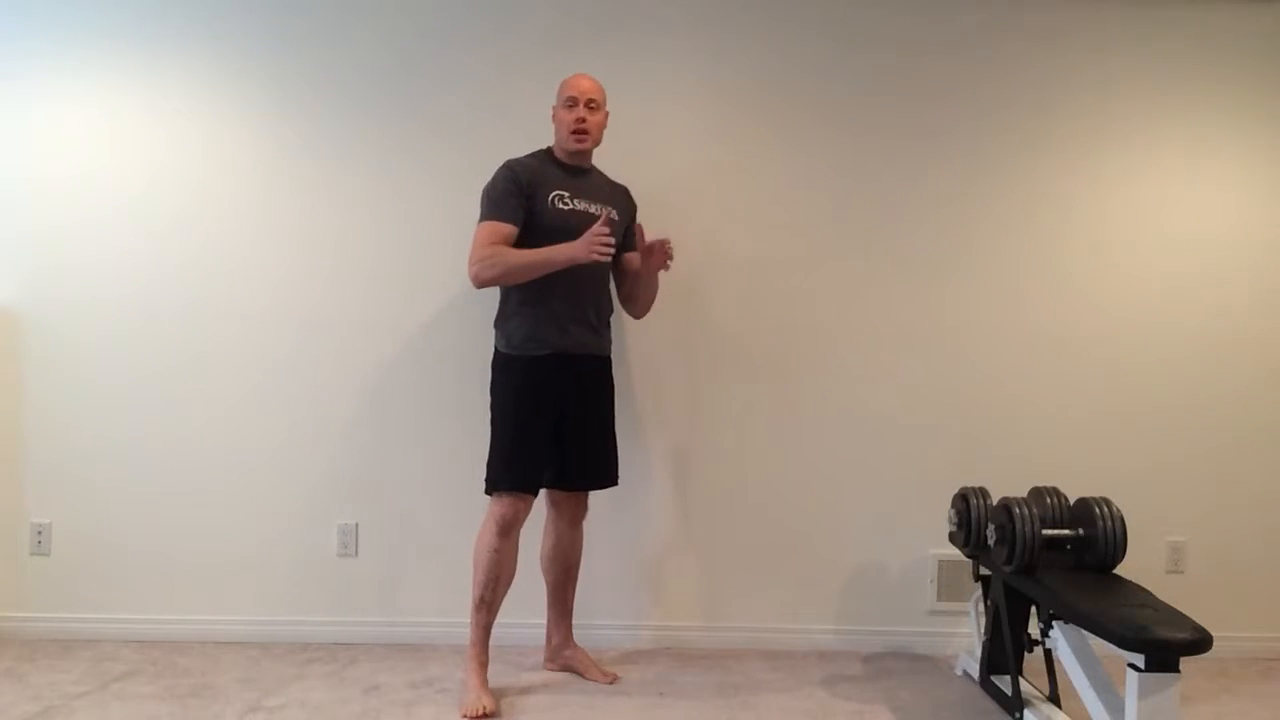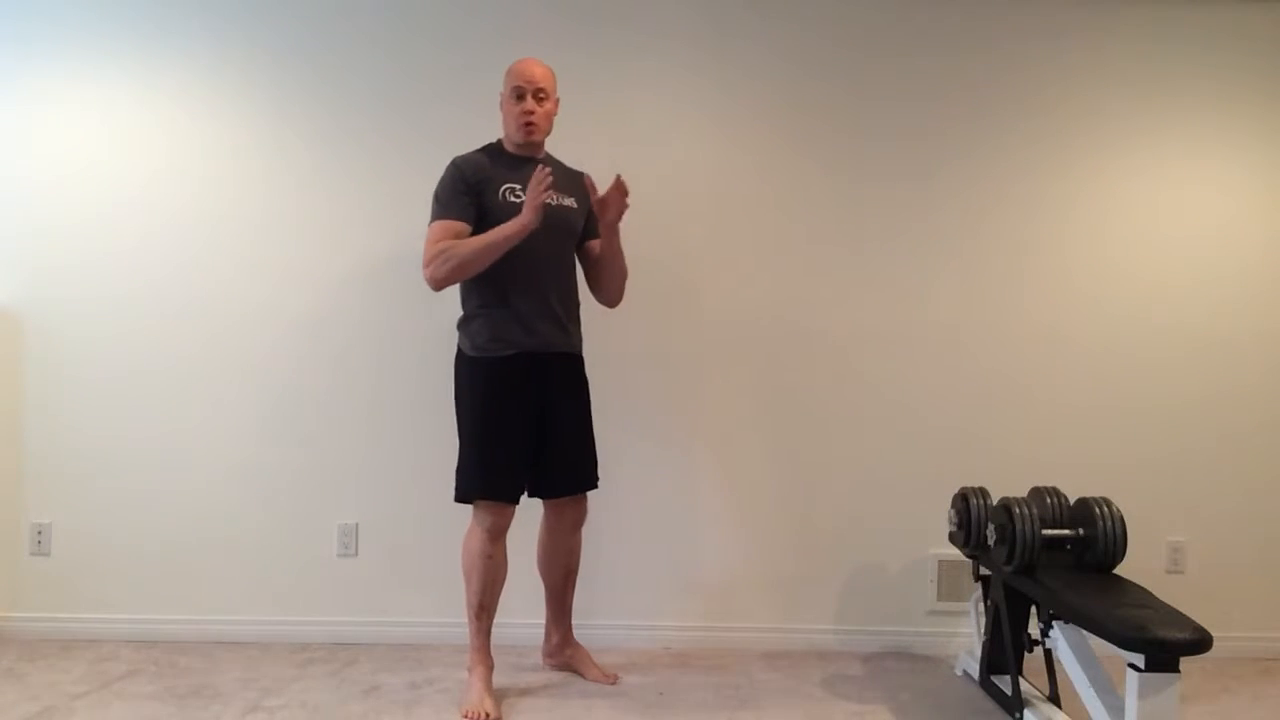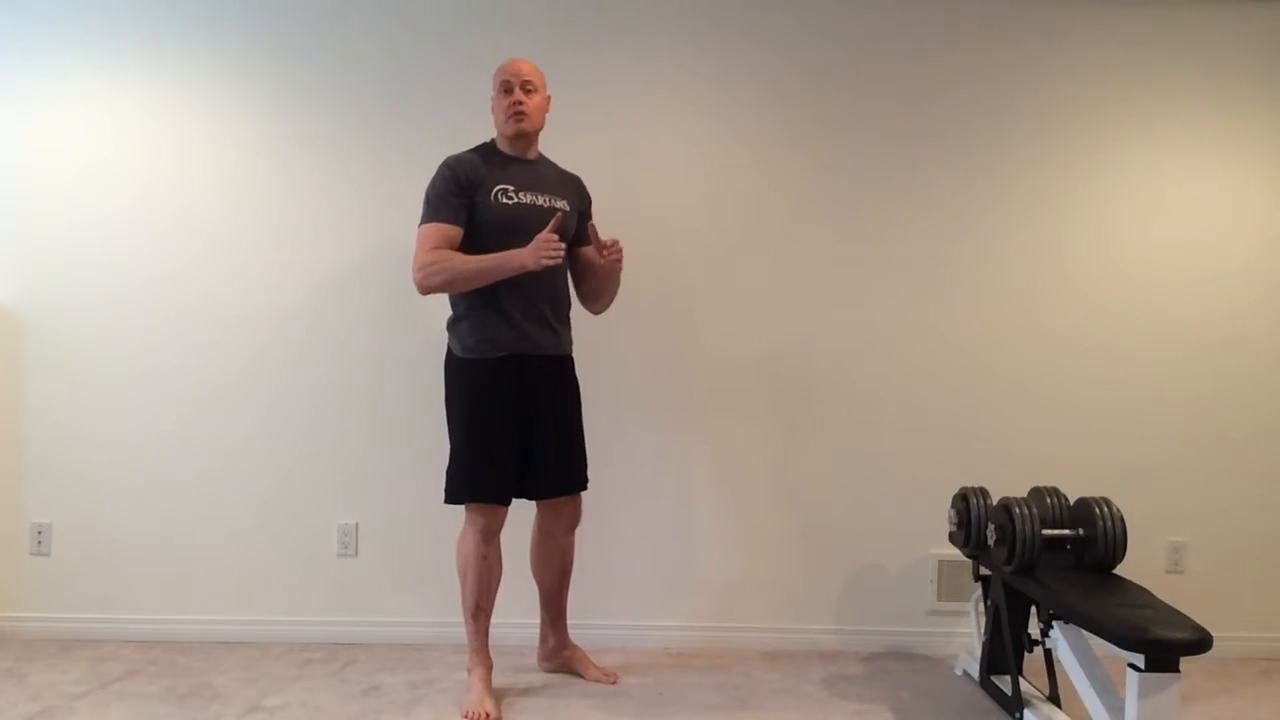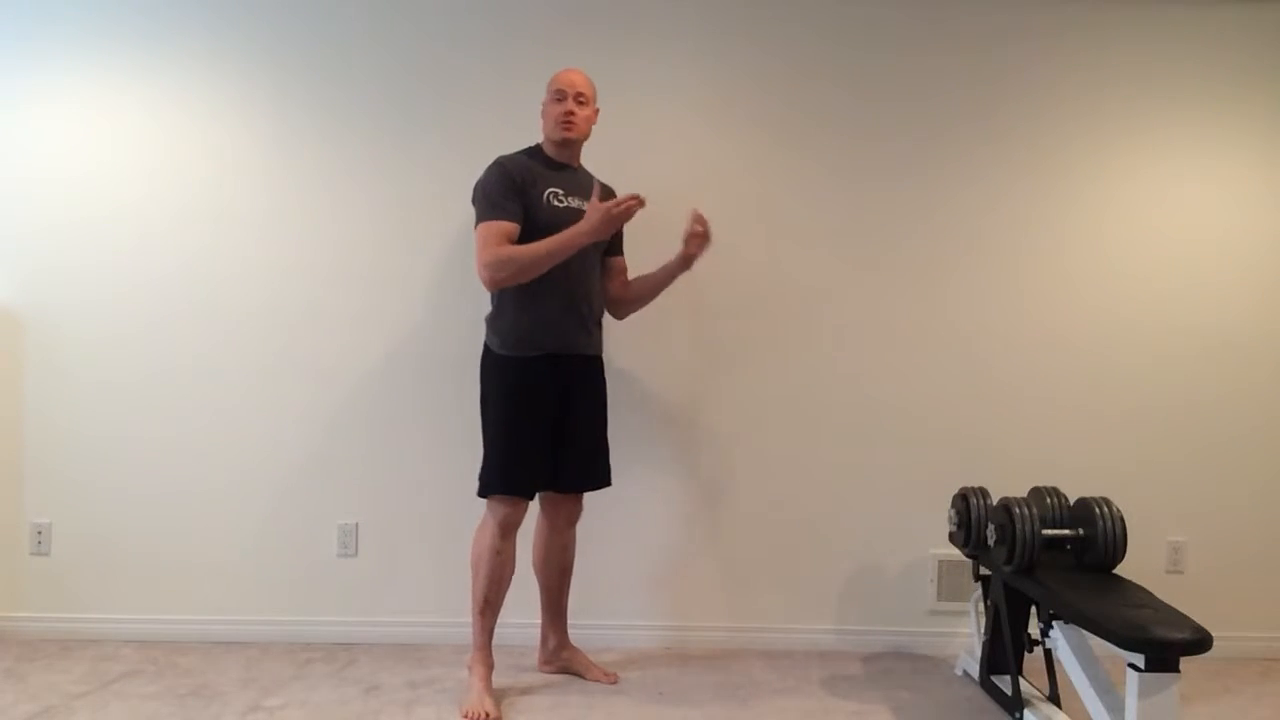
dt=0.7s
person 1, frame 1
left shoulder: (618, 197)
right shoulder: (519, 176)
left elbow: (635, 304)
right elbow: (482, 266)
left wrist: (649, 268)
right wrist: (573, 251)
left hip: (590, 366)
right hip: (526, 362)
left knee: (571, 506)
right knee: (508, 508)
left ankle: (560, 642)
right ankle: (476, 660)
person 1, frame 2
left shoulder: (575, 185)
right shoulder: (469, 172)
left elbow: (610, 294)
right elbow: (436, 270)
left wrist: (609, 229)
right wrist: (521, 222)
left hip: (562, 364)
right hip: (492, 365)
left knee: (568, 506)
right knee: (491, 515)
left ankle: (560, 640)
right ankle: (479, 666)
person 1, frame 3
left shoulder: (570, 188)
right shoulder: (462, 173)
left elbow: (594, 300)
right elbow: (426, 273)
left wrist: (611, 265)
right wrist: (522, 258)
left hip: (552, 365)
right hip: (483, 366)
left knee: (562, 508)
right knee: (484, 517)
left ankle: (555, 642)
person 1, frame 4
left shoulder: (603, 197)
right shoulder: (509, 173)
left elbow: (618, 301)
right elbow: (492, 269)
left wrist: (681, 261)
right wrist: (584, 232)
left hip: (582, 364)
right hip: (518, 362)
left knee: (564, 506)
right knee: (505, 509)
left ankle: (554, 642)
right ankle: (479, 663)
